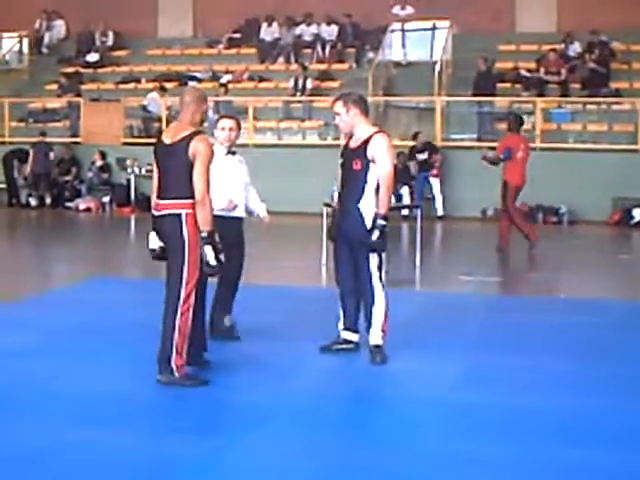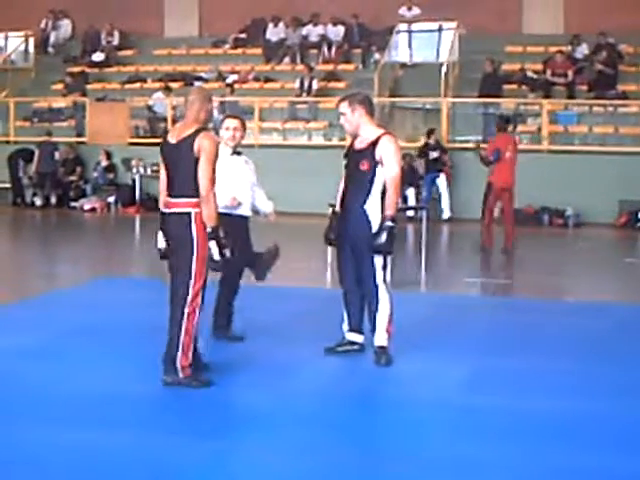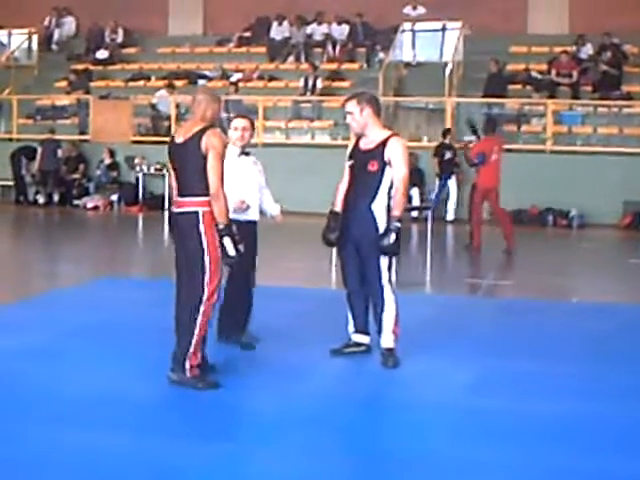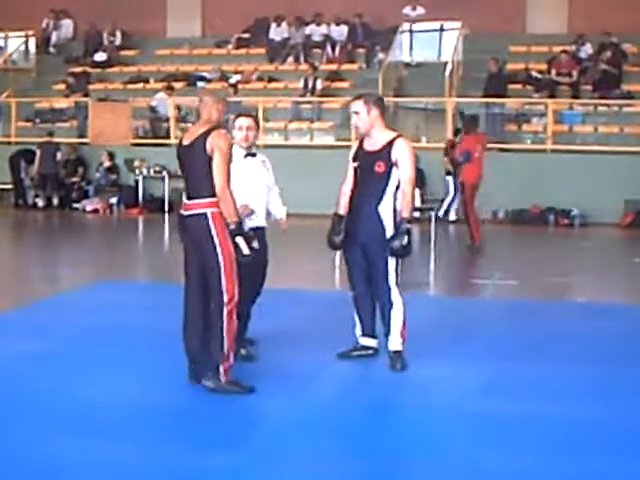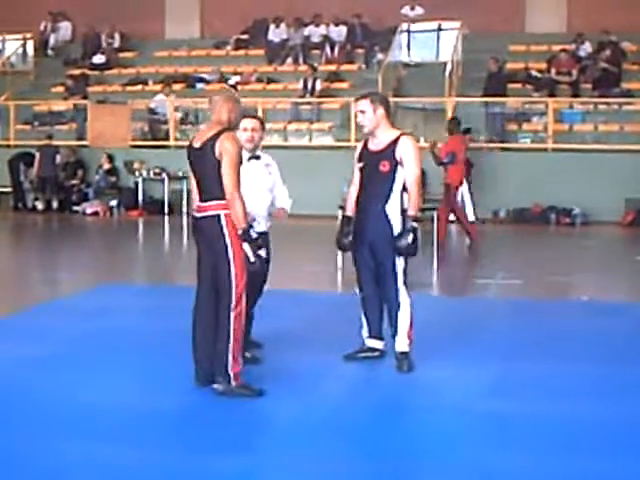
dt=0.3s
person 1, frame 1
left shoulder: (163, 138)
right shoulder: (199, 142)
left elbow: (155, 187)
right elbow: (201, 197)
left wrist: (156, 226)
right wrist: (209, 237)
left hip: (162, 216)
right hip: (183, 218)
left knee: (193, 283)
right knee: (181, 293)
left ankle: (193, 351)
right ankle: (171, 368)
person 1, frame 2
left shoulder: (169, 137)
right shoulder: (205, 139)
left elbow: (163, 188)
right elbow: (206, 193)
left wrist: (164, 225)
right wrist: (214, 234)
left hip: (170, 216)
right hip: (191, 217)
left knee: (181, 290)
right knee: (189, 293)
left ankle: (188, 357)
right ankle: (176, 369)
person 1, frame 3
left shoulder: (176, 136)
right shoulder: (212, 136)
right elbow: (215, 190)
right wrist: (226, 230)
left hip: (179, 214)
right hip: (200, 215)
left knee: (187, 290)
right knee: (205, 291)
left ankle: (192, 358)
right ankle: (184, 367)
person 1, frame 4
left shoulder: (184, 139)
right shoulder: (218, 137)
right elbow: (222, 190)
right wrist: (237, 229)
left hip: (188, 217)
right hip: (210, 217)
left knee: (196, 293)
right knee: (224, 296)
left ankle: (198, 367)
right ankle: (217, 372)
person 1, frame 5
left shoulder: (195, 140)
right shoulder: (227, 140)
right elbow: (231, 194)
right wrist: (246, 234)
left hip: (201, 219)
right hip: (222, 220)
left knee: (207, 295)
right knee: (231, 299)
left ankle: (205, 370)
right ankle: (227, 376)
person 2, frame 1
left shoulder: (379, 141)
right shoulder: (349, 142)
left elbow: (386, 185)
left wrist: (380, 223)
right wrist: (336, 216)
left hip: (365, 223)
right hip: (345, 222)
left knee: (370, 282)
right knee: (346, 281)
left ankle: (376, 342)
right ankle: (348, 335)
person 2, frame 2
left shoulder: (385, 143)
right shoulder: (352, 144)
left elbow: (393, 187)
left wrist: (387, 225)
right wrist: (335, 217)
left hip: (370, 225)
right hip: (348, 224)
left knee: (375, 285)
right knee: (349, 283)
left ankle: (381, 343)
right ankle: (353, 336)
person 2, frame 3
left shoulder: (393, 144)
right shoulder: (355, 145)
left elbow: (400, 188)
left wrist: (394, 226)
right wrist: (334, 217)
left hip: (374, 226)
right hip: (350, 225)
left knee: (380, 286)
right knee: (353, 284)
left ankle: (388, 345)
right ankle: (359, 338)
person 2, frame 4
left shoulder: (399, 146)
right shoulder: (357, 147)
left elbow: (407, 190)
left wrist: (404, 227)
right wrist: (338, 220)
left hip: (382, 229)
right hip: (355, 227)
left knee: (387, 288)
right knee: (360, 287)
left ankle: (395, 347)
right ankle: (366, 341)
person 2, frame 5
left shoulder: (404, 144)
right shoulder: (362, 147)
left elbow: (413, 187)
left wrist: (410, 226)
right wrist: (347, 222)
left hip: (389, 228)
right hip: (363, 228)
left knee: (395, 289)
right knee: (368, 288)
left ankle: (402, 348)
right ankle: (373, 342)
person 3, frame 1
left shoulder: (240, 162)
left elbow: (248, 190)
left wrist: (261, 210)
right wrist: (220, 202)
left hip: (235, 222)
right hip: (215, 220)
left knee: (232, 274)
right knee: (228, 267)
left ankle: (220, 323)
right ankle: (221, 317)
person 3, frame 2
left shoulder: (246, 163)
left elbow: (255, 190)
left wrist: (267, 208)
right wrist: (224, 199)
left hip: (240, 220)
right hip: (220, 218)
left knee: (232, 274)
left ankle: (222, 326)
person 3, frame 3
left shoulder: (254, 163)
right shoulder: (220, 158)
left elbow: (262, 191)
left wrist: (274, 210)
right wrist: (232, 203)
left hip: (249, 225)
right hip: (229, 224)
left knee: (240, 277)
right knee: (242, 275)
left ankle: (228, 328)
right ankle: (235, 329)
person 3, frame 4
left shoulder: (263, 162)
left elbow: (272, 191)
left wrist: (279, 213)
right wrist: (237, 208)
left hip: (258, 230)
left knee: (254, 284)
right knee: (239, 286)
left ankle: (237, 333)
right ankle: (234, 341)
person 3, frame 5
left shoulder: (269, 163)
left elbow: (279, 190)
left wrist: (282, 206)
left hip: (260, 233)
left knee: (256, 286)
left ankle: (242, 335)
person 4, frame 1
left shoulder: (507, 140)
right shoulder: (525, 141)
left elbow: (496, 160)
left wrist: (486, 157)
left hip: (510, 180)
right hip: (520, 179)
left knee: (510, 210)
right knee: (507, 209)
left ankle: (531, 235)
right ankle: (504, 243)
person 4, frame 2
left shoulder: (496, 140)
right shoulder: (513, 140)
left elbow: (487, 161)
left wrist: (479, 152)
left hip: (496, 180)
right hip: (510, 181)
left knee: (488, 209)
right knee: (508, 212)
left ankle: (487, 242)
right ankle: (509, 245)
person 4, frame 3
left shoulder: (481, 143)
right shoulder: (498, 141)
left elbow: (471, 162)
left wrist: (466, 151)
left hip: (481, 182)
right hip: (494, 182)
left knee: (475, 212)
right knee: (498, 211)
left ankle: (475, 243)
right ankle: (510, 243)
person 4, frame 4
left shoulder: (465, 142)
right shoulder: (481, 138)
left elbow: (457, 161)
left hip: (467, 178)
right hip: (476, 177)
left knee: (469, 208)
right knee: (469, 206)
left ankle: (476, 241)
right ankle: (476, 237)
person 4, frame 5
left shoulder: (450, 142)
right shoulder: (463, 140)
left elbow: (439, 161)
left wrist: (432, 150)
left hip: (451, 179)
right hip: (458, 178)
left knee: (455, 209)
right knee: (444, 208)
left ankle: (471, 233)
right ankle: (441, 240)
